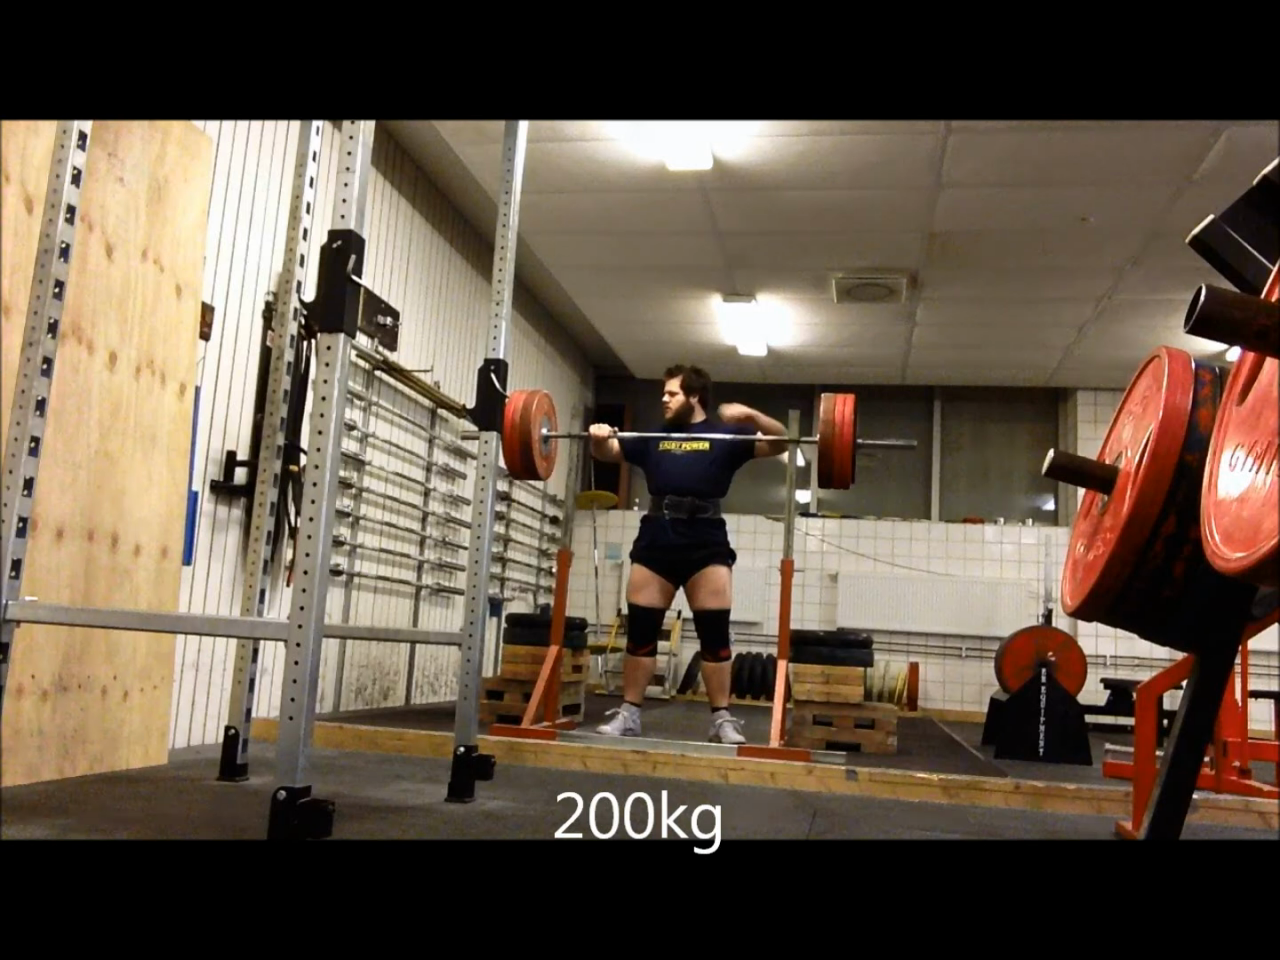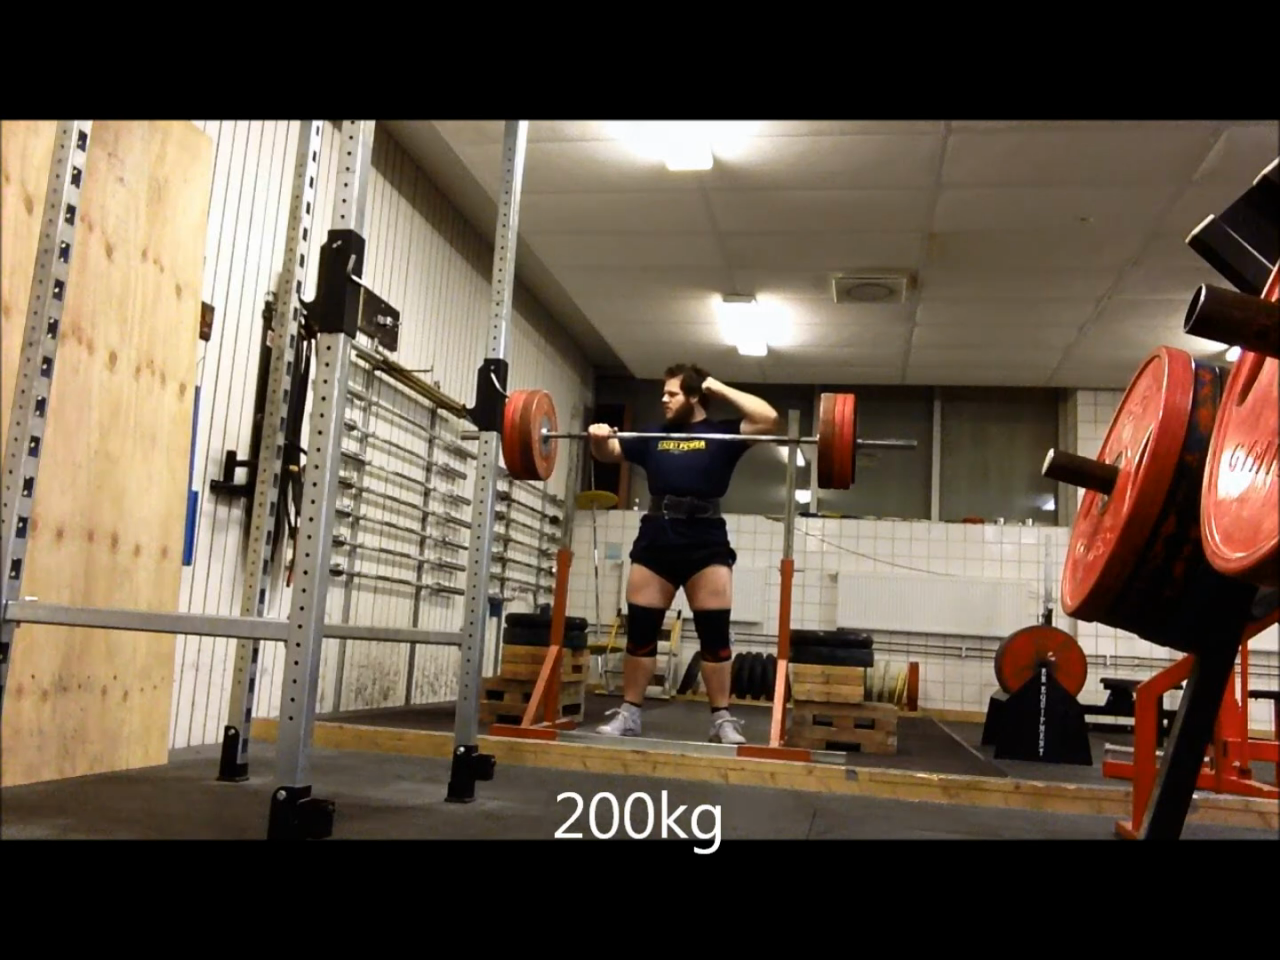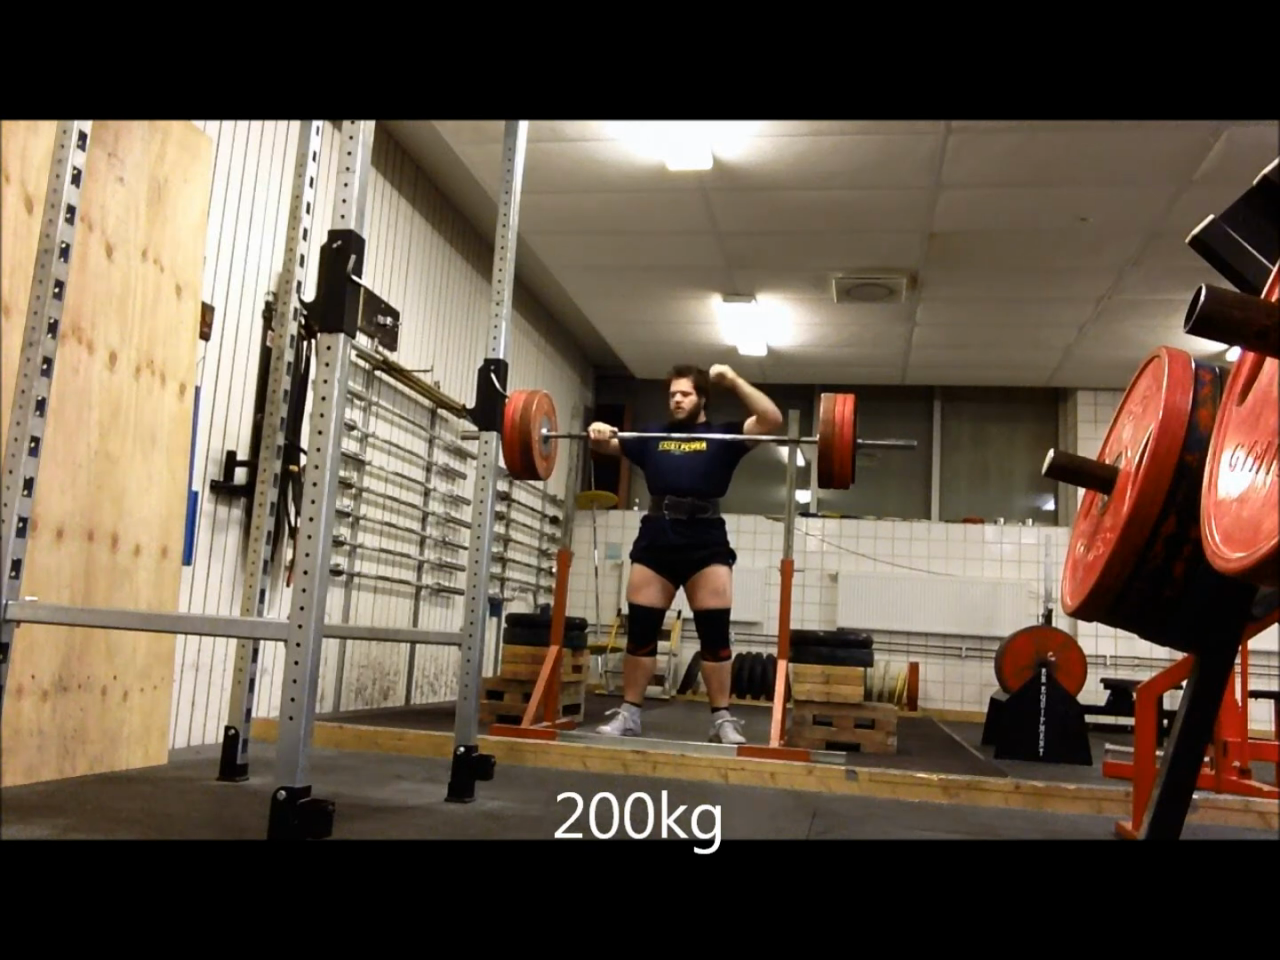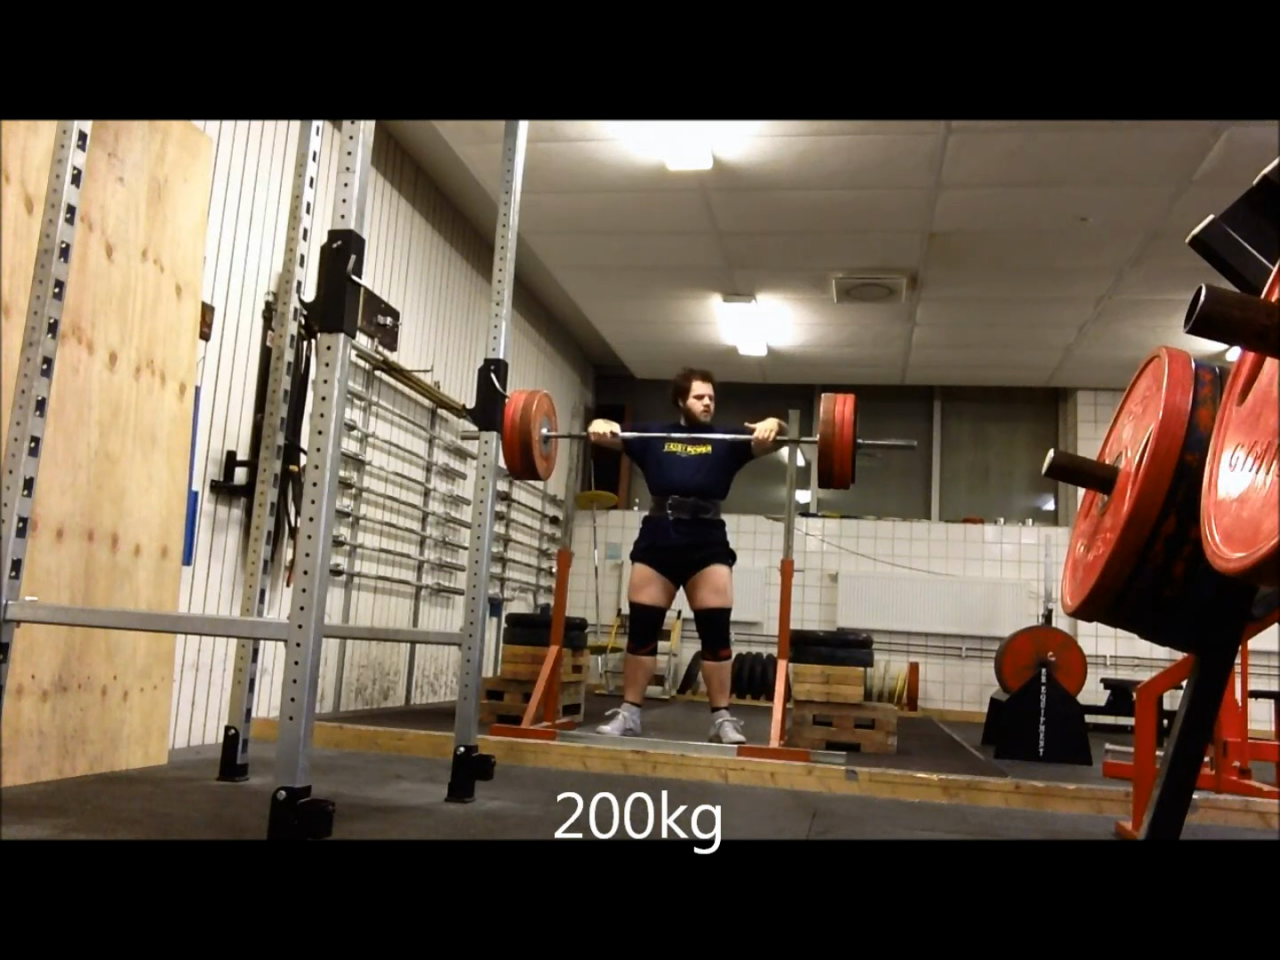
dt=0.5s
person 1, frame 1
left shoulder: (725, 435)
right shoulder: (651, 438)
left elbow: (780, 442)
right elbow: (606, 452)
left wrist: (751, 415)
right wrist: (598, 437)
left hip: (705, 542)
right hip: (655, 538)
left knee: (714, 632)
right knee: (640, 630)
left ankle: (721, 719)
right ankle: (628, 714)
person 1, frame 2
left shoulder: (722, 434)
right shoulder: (652, 437)
left elbow: (769, 419)
right elbow: (607, 452)
left wrist: (721, 389)
right wrist: (598, 437)
left hip: (706, 542)
right hip: (656, 538)
left knee: (715, 633)
right knee: (640, 630)
left ankle: (722, 718)
right ankle: (629, 714)
person 1, frame 3
left shoulder: (723, 435)
right shoulder: (651, 437)
left elbow: (772, 421)
right elbow: (605, 442)
left wrist: (734, 381)
right wrist: (599, 430)
left hip: (705, 542)
right hip: (656, 538)
left knee: (715, 632)
right knee: (640, 630)
left ankle: (722, 719)
right ankle: (629, 714)
person 1, frame 4
left shoulder: (727, 441)
right shoulder: (653, 436)
left elbow: (772, 441)
right elbow: (608, 437)
left wrist: (773, 424)
right wrist: (599, 425)
left hip: (707, 542)
right hip: (657, 538)
left knee: (715, 632)
right knee: (641, 629)
left ankle: (721, 718)
right ankle: (629, 713)
